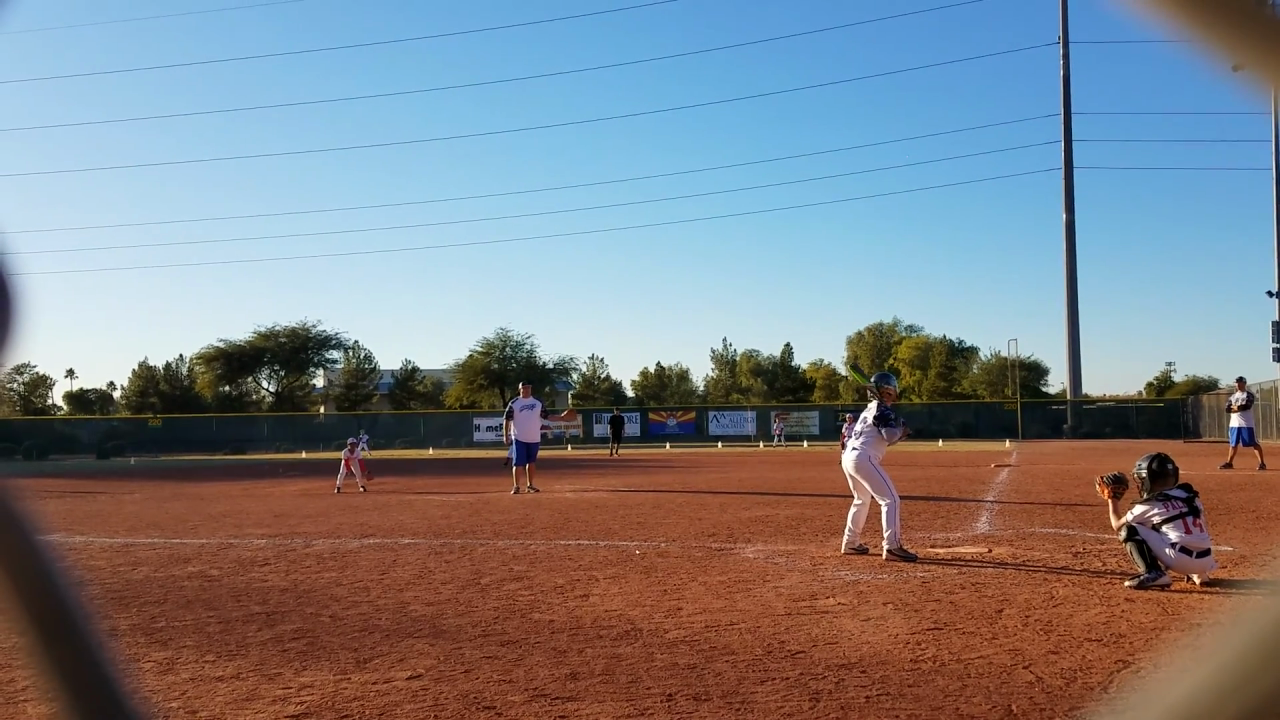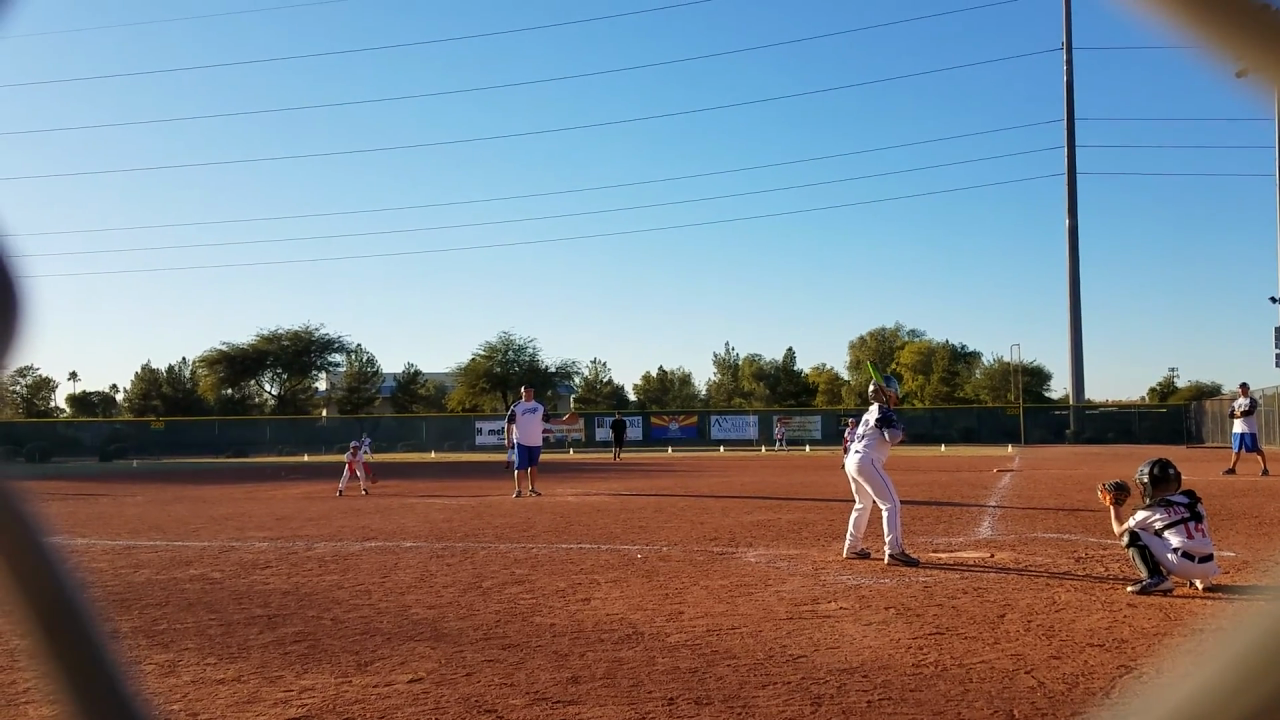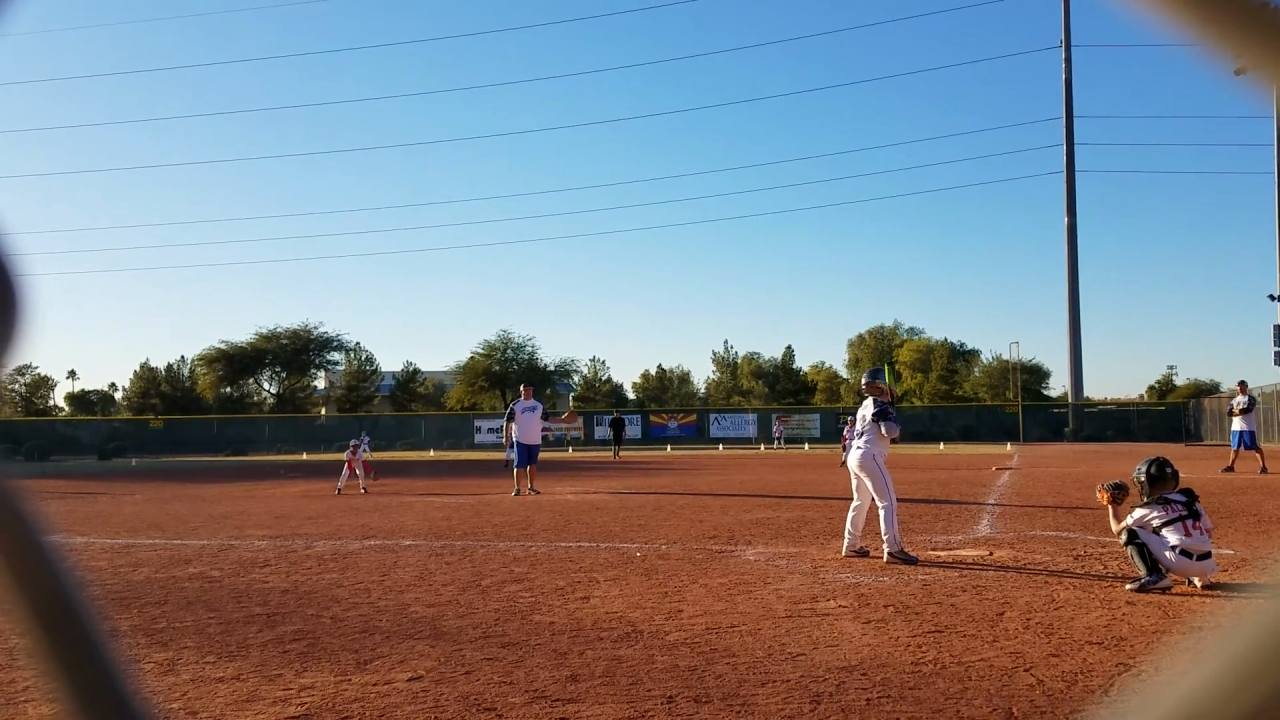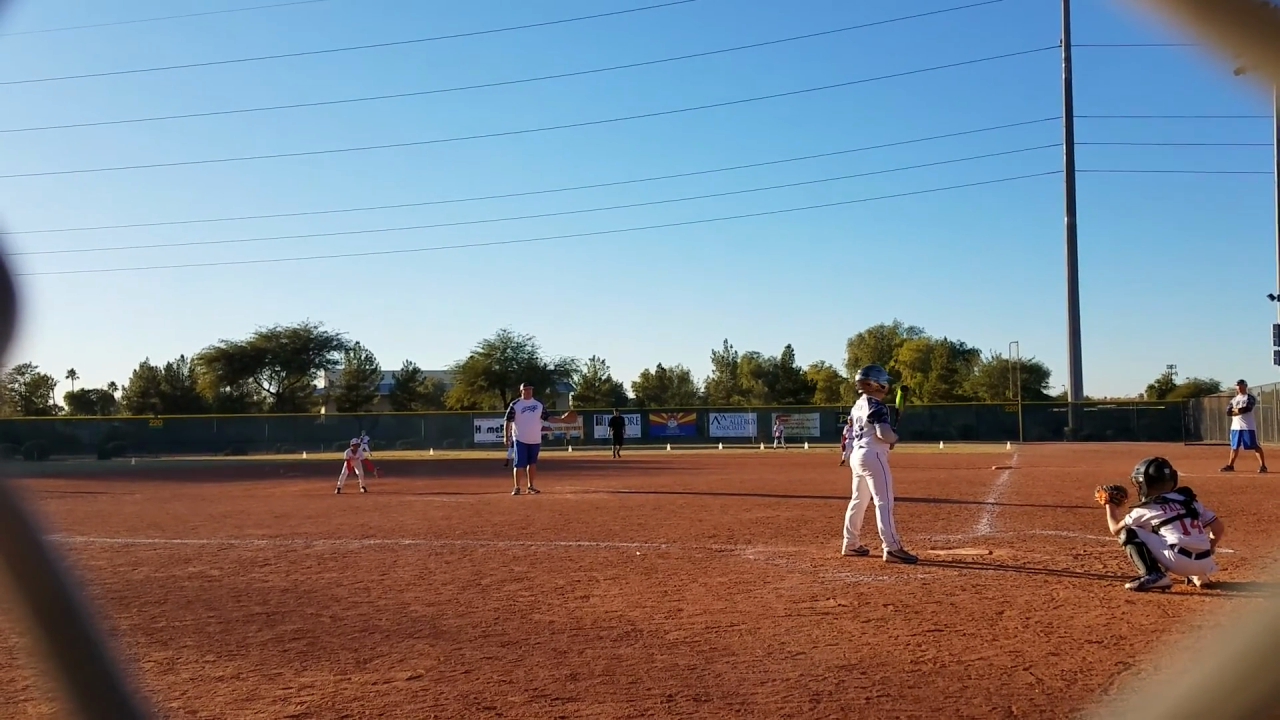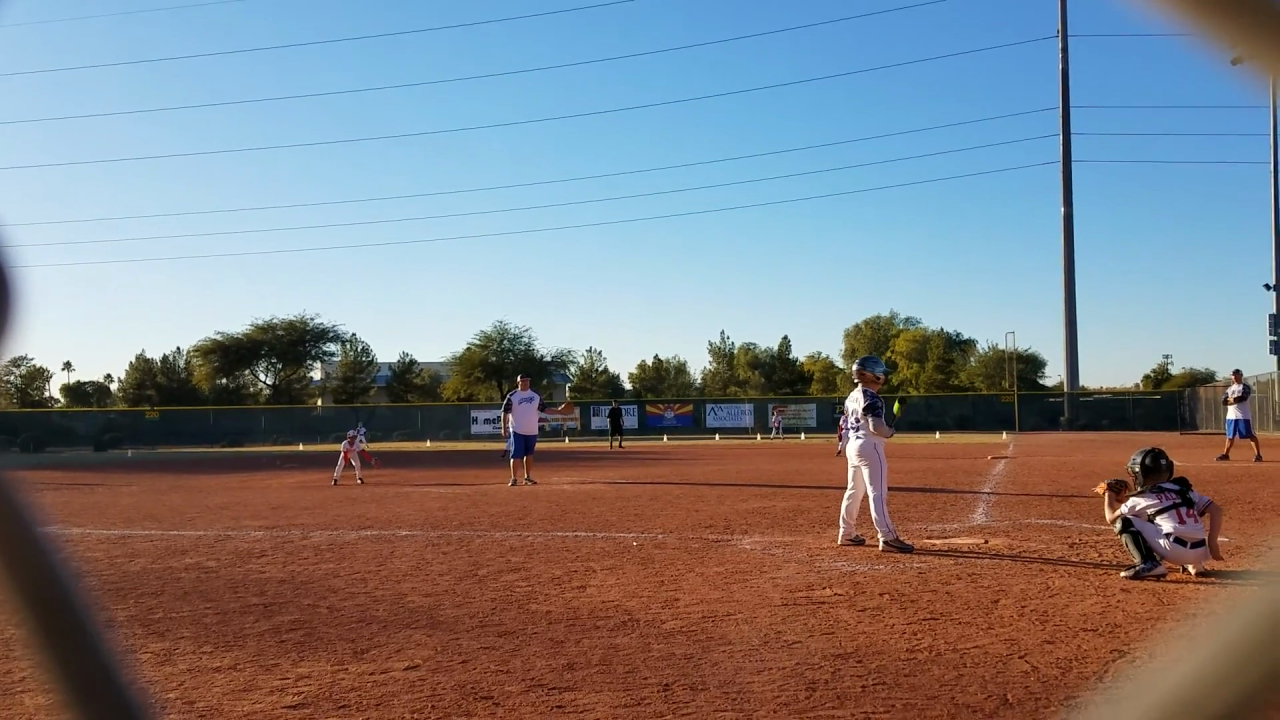
dt=0.2s
person 1, frame 1
left shoulder: (871, 409)
right shoulder: (883, 410)
left elbow: (883, 440)
right elbow: (889, 436)
left wrist: (900, 435)
right wrist: (900, 428)
left hip: (849, 457)
right hip: (863, 459)
left knee: (862, 500)
right knee: (890, 500)
left ankle: (850, 542)
right ankle: (891, 547)
person 1, frame 2
left shoulder: (872, 412)
right shoulder: (885, 412)
right elbow: (893, 437)
left wrist: (896, 438)
right wrist: (900, 432)
left hip: (852, 461)
right hip: (866, 462)
left knee: (863, 505)
right knee: (891, 505)
left ankle: (852, 546)
right ankle: (894, 551)
person 1, frame 3
left shoulder: (865, 406)
right shoulder: (881, 406)
right elbow: (890, 431)
left wrist: (891, 431)
right wrist: (897, 429)
left hip: (854, 456)
right hip: (869, 457)
left knee: (860, 502)
right knee: (887, 503)
left ankle: (851, 545)
right ankle: (893, 549)
person 1, frame 4
left shoulder: (858, 406)
right shoulder: (876, 406)
right elbow: (884, 432)
left wrist: (887, 439)
right wrist: (894, 437)
left hip: (857, 455)
right hip: (872, 456)
left knee: (858, 500)
right knee: (884, 503)
left ankle: (850, 544)
right ankle: (892, 549)
person 1, frame 5
left shoulder: (852, 397)
right shoulder: (871, 398)
right elbow: (876, 426)
left wrist: (884, 431)
right wrist: (889, 431)
left hip: (853, 446)
right hip: (869, 447)
left knee: (854, 491)
right knee: (877, 493)
left ankle: (846, 533)
right ankle: (887, 538)
